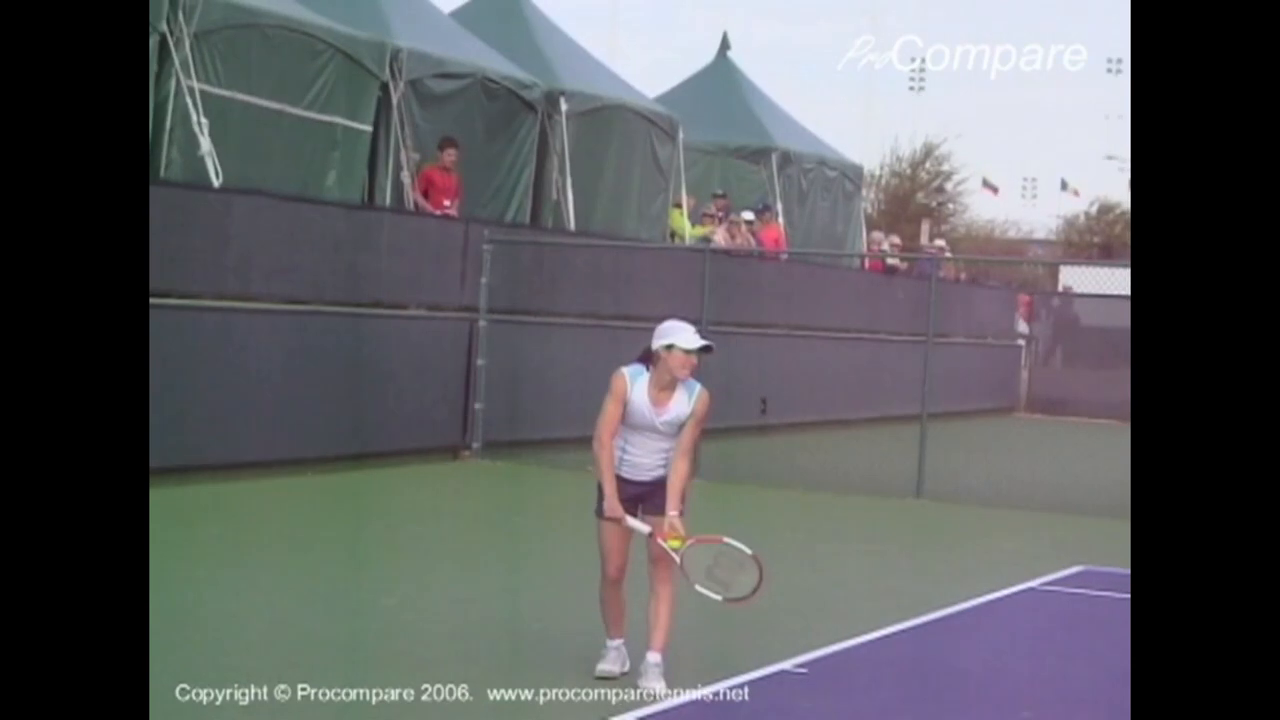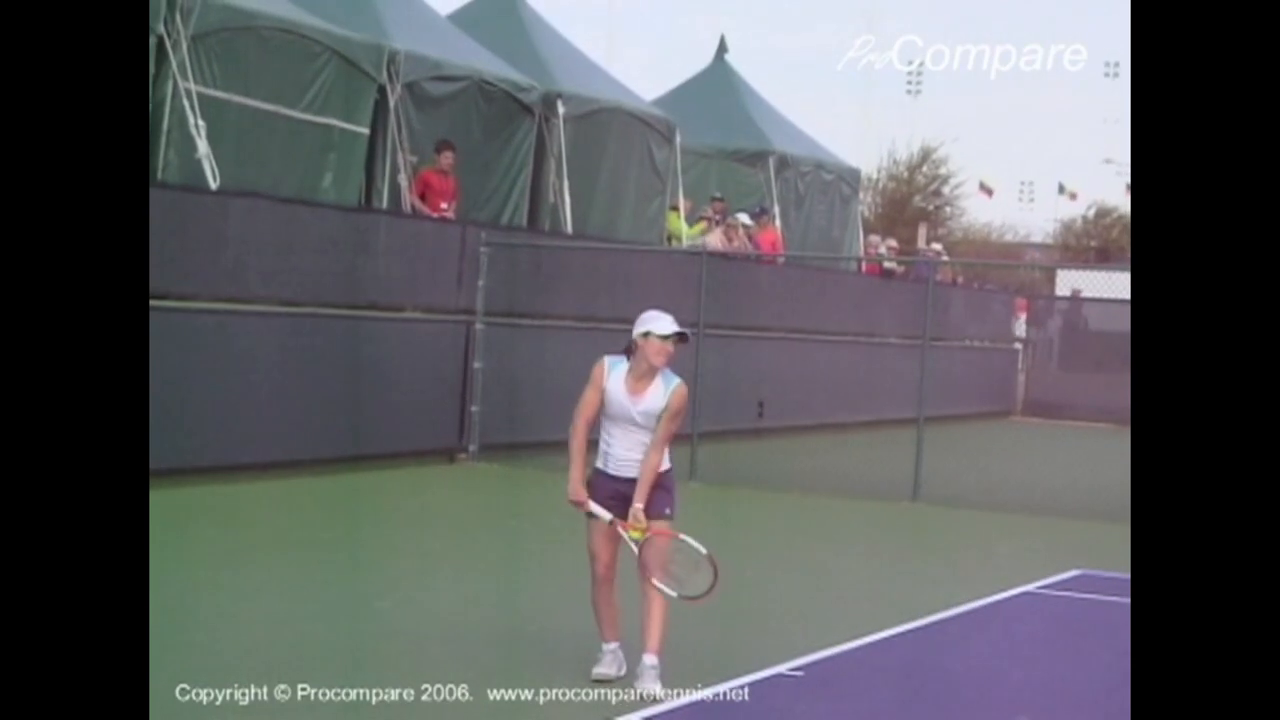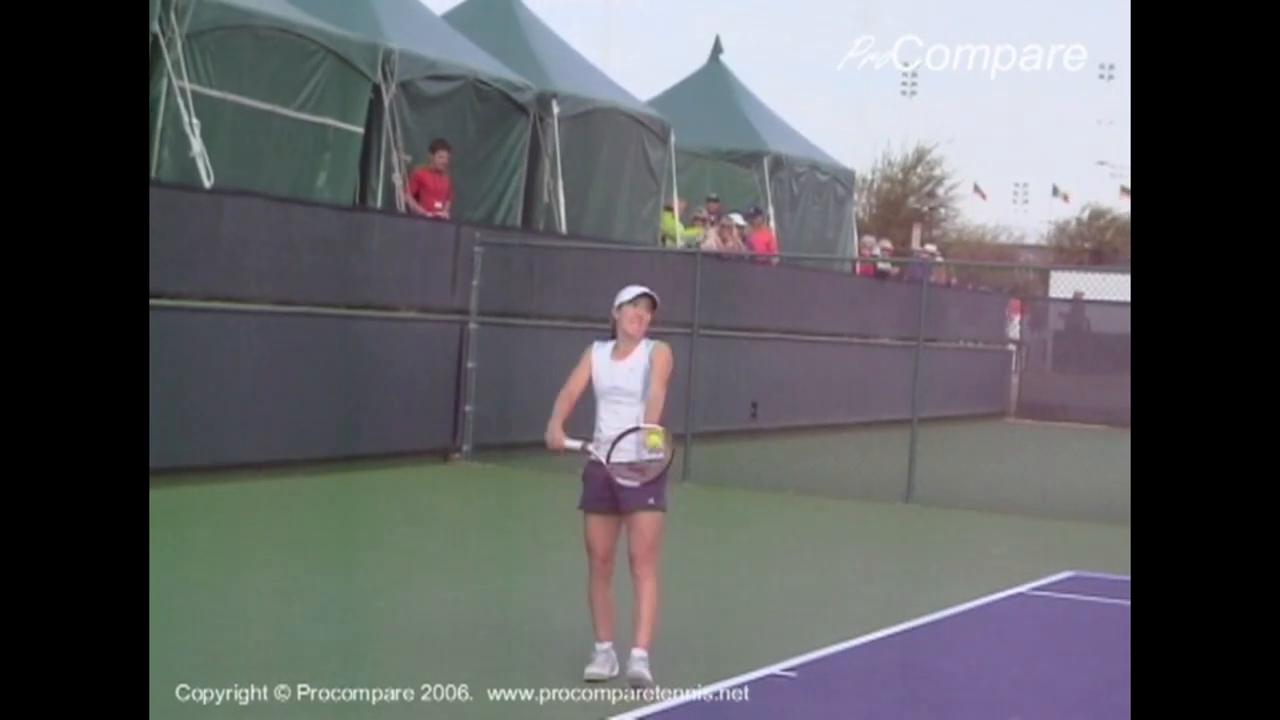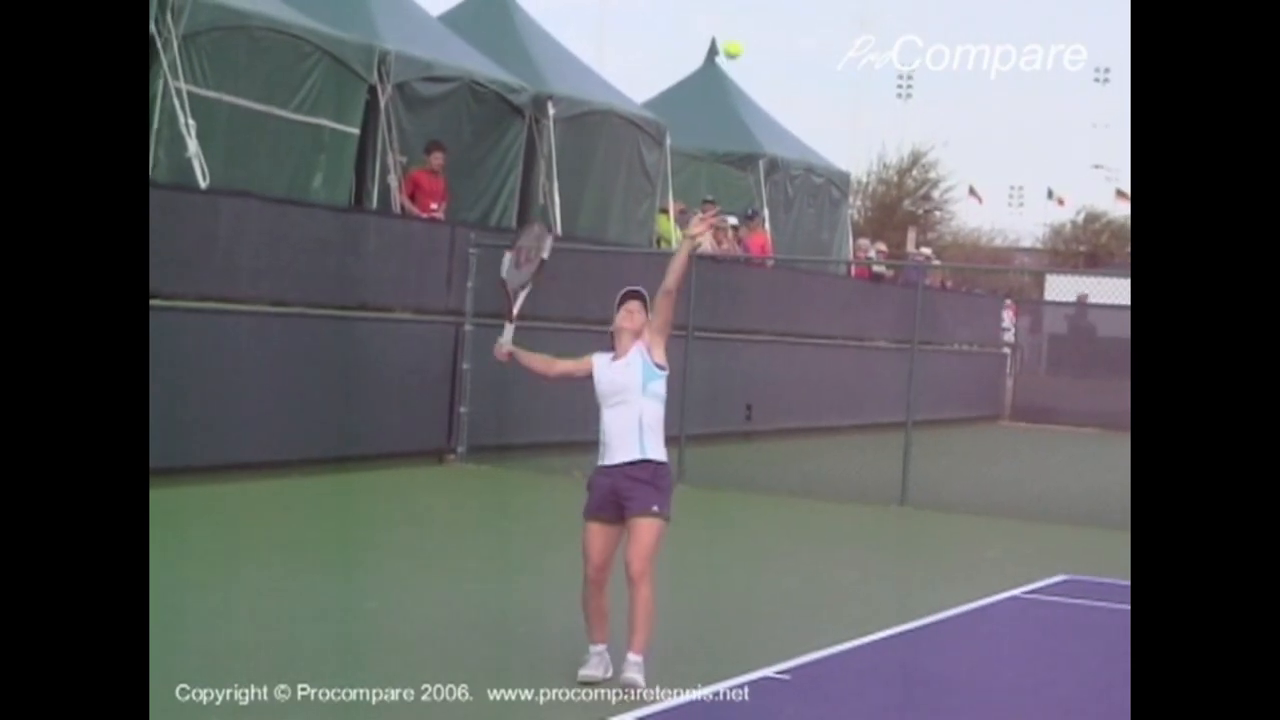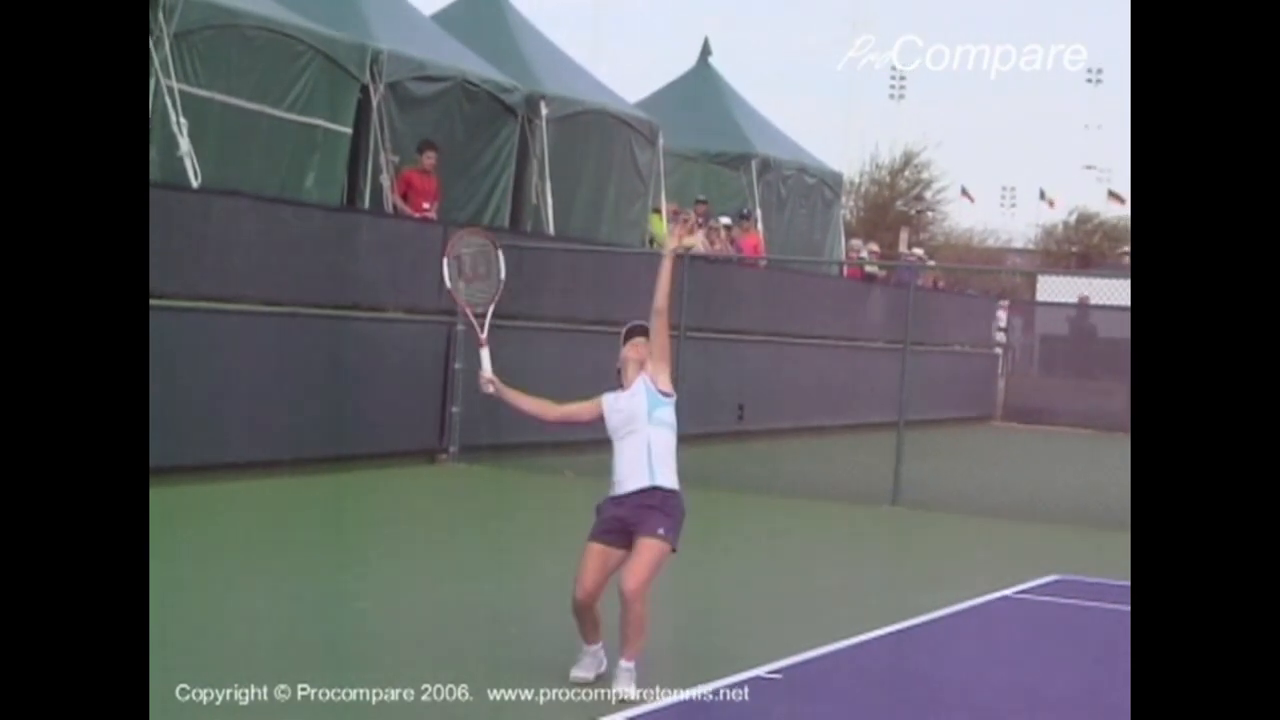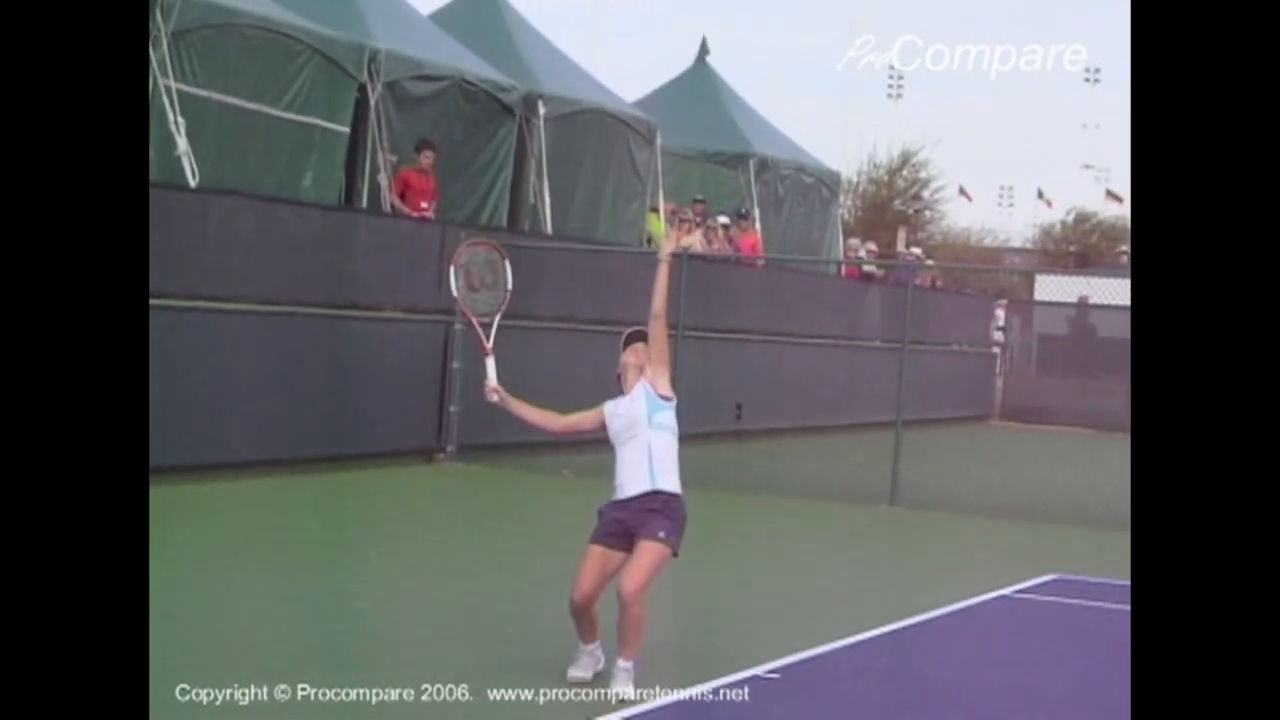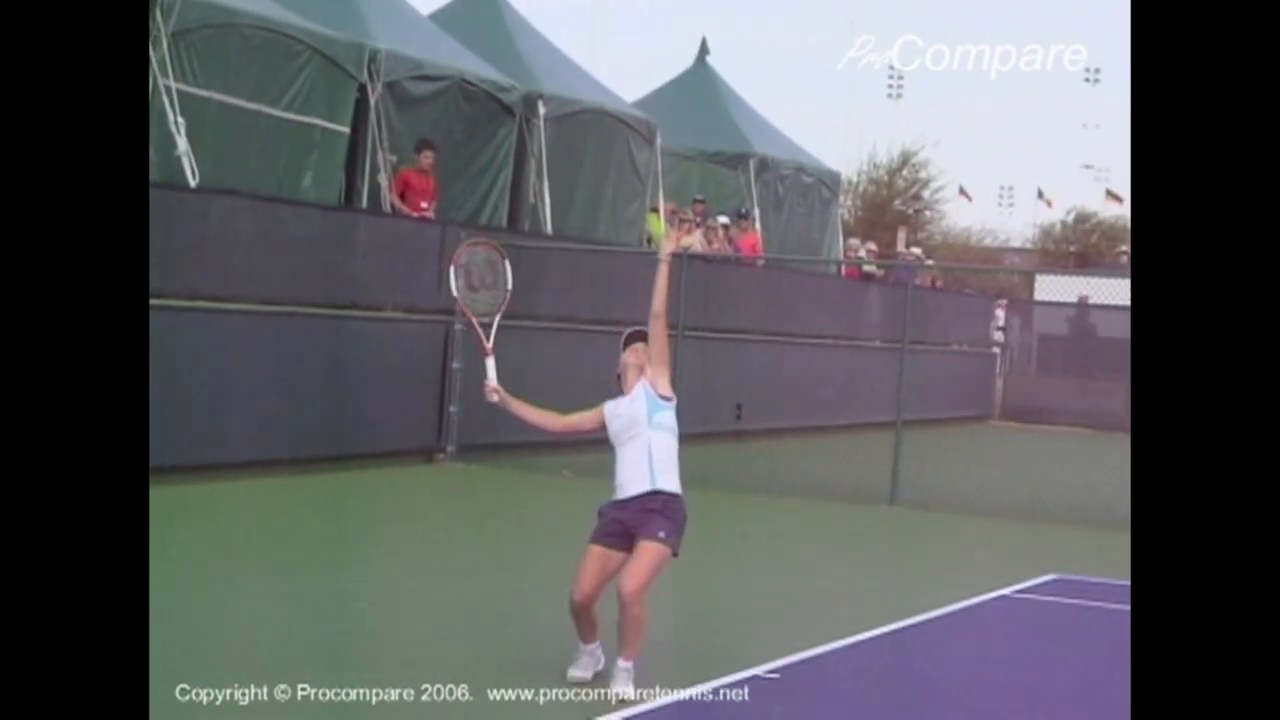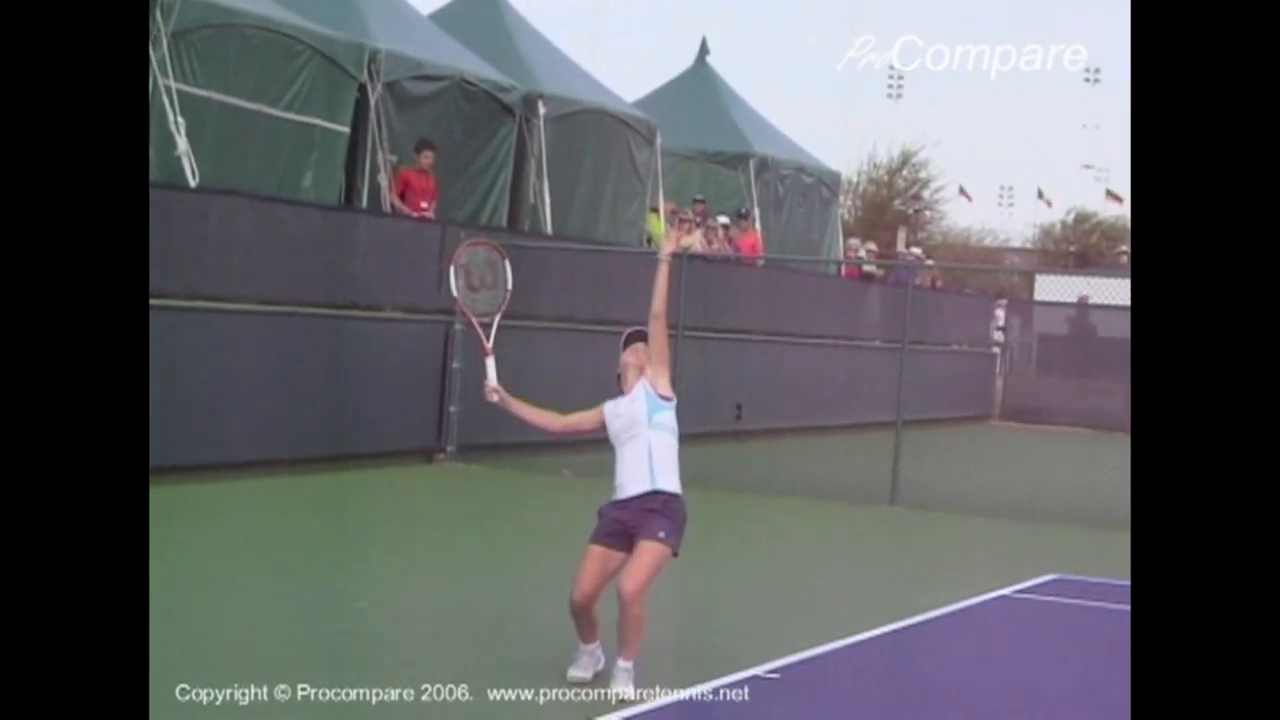
dt=0.3s
person 1, frame 1
left shoulder: (697, 398)
right shoulder: (625, 380)
left elbow: (682, 458)
right elbow: (603, 439)
left wrist: (672, 512)
right wrist: (610, 496)
left hip: (664, 483)
right hip: (620, 482)
left knee: (663, 569)
right knee: (612, 572)
left ankle: (654, 663)
right ankle: (615, 648)
person 1, frame 2
left shoulder: (675, 390)
right shoulder: (606, 369)
left elbow: (655, 450)
right elbow: (580, 425)
left wrist: (639, 505)
right wrist: (576, 479)
left hip: (653, 483)
right hip: (606, 480)
right knee: (601, 571)
left ankle: (650, 665)
right ankle: (611, 652)
person 1, frame 3
left shoulder: (658, 354)
right shoulder: (596, 353)
left elbow: (656, 393)
right elbow: (569, 392)
left wrist: (649, 425)
right wrist: (555, 426)
right hip: (600, 468)
left knee: (643, 564)
right knee: (599, 563)
left ankle: (640, 657)
right ankle: (604, 650)
person 1, frame 4
left shoulder: (652, 347)
right shoulder: (599, 364)
left elbow: (667, 292)
right elbow: (552, 366)
left wrist: (687, 245)
right wrist: (514, 353)
left hip: (648, 474)
right hip: (606, 475)
left knee: (638, 570)
right knee: (595, 574)
left ankle: (634, 662)
right ankle: (599, 653)
person 1, frame 5
left shoulder: (657, 380)
right shoulder: (608, 403)
left elbow: (659, 314)
right elbow: (554, 411)
left wrist: (668, 255)
right wrist: (500, 389)
left hip: (660, 504)
right hip: (617, 506)
left knee: (632, 590)
right knee: (583, 595)
left ankle: (627, 668)
right ankle: (592, 652)
person 1, frame 6
left shoulder: (657, 385)
right shoulder: (610, 410)
left elbow: (657, 317)
right elbow: (557, 423)
left wrist: (664, 260)
right wrist: (505, 399)
left hip: (661, 508)
right hip: (619, 509)
left knee: (630, 591)
right knee: (580, 597)
left ankle: (625, 668)
right ankle: (589, 651)
person 1, frame 7
left shoulder: (657, 384)
right shoulder: (610, 410)
left elbow: (657, 317)
right elbow: (557, 422)
left wrist: (664, 260)
right wrist: (505, 399)
left hip: (661, 507)
right hip: (619, 509)
left knee: (630, 591)
right knee: (581, 596)
left ankle: (625, 669)
right ankle: (589, 652)
person 1, frame 8
left shoulder: (657, 385)
right shoulder: (610, 410)
left elbow: (657, 317)
right elbow: (557, 423)
left wrist: (664, 259)
right wrist: (505, 399)
left hip: (661, 507)
right hip: (619, 508)
left knee: (630, 591)
right knee: (581, 597)
left ankle: (625, 669)
right ankle: (589, 652)
